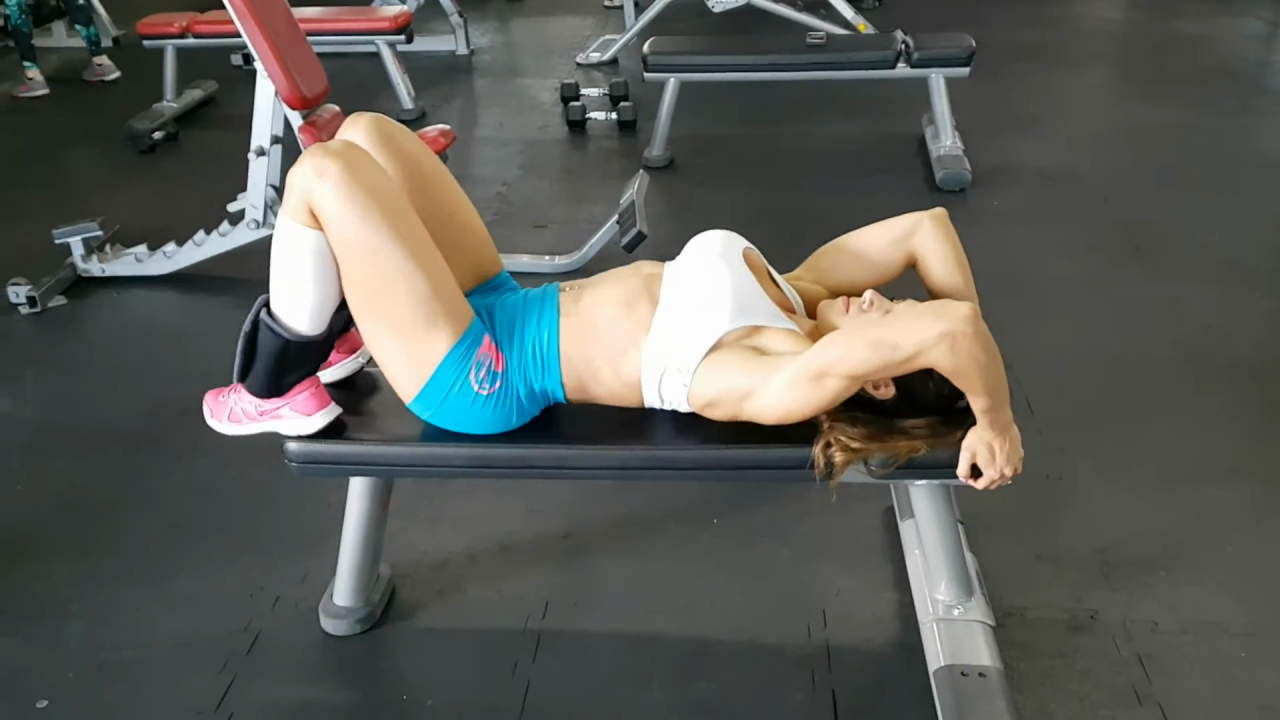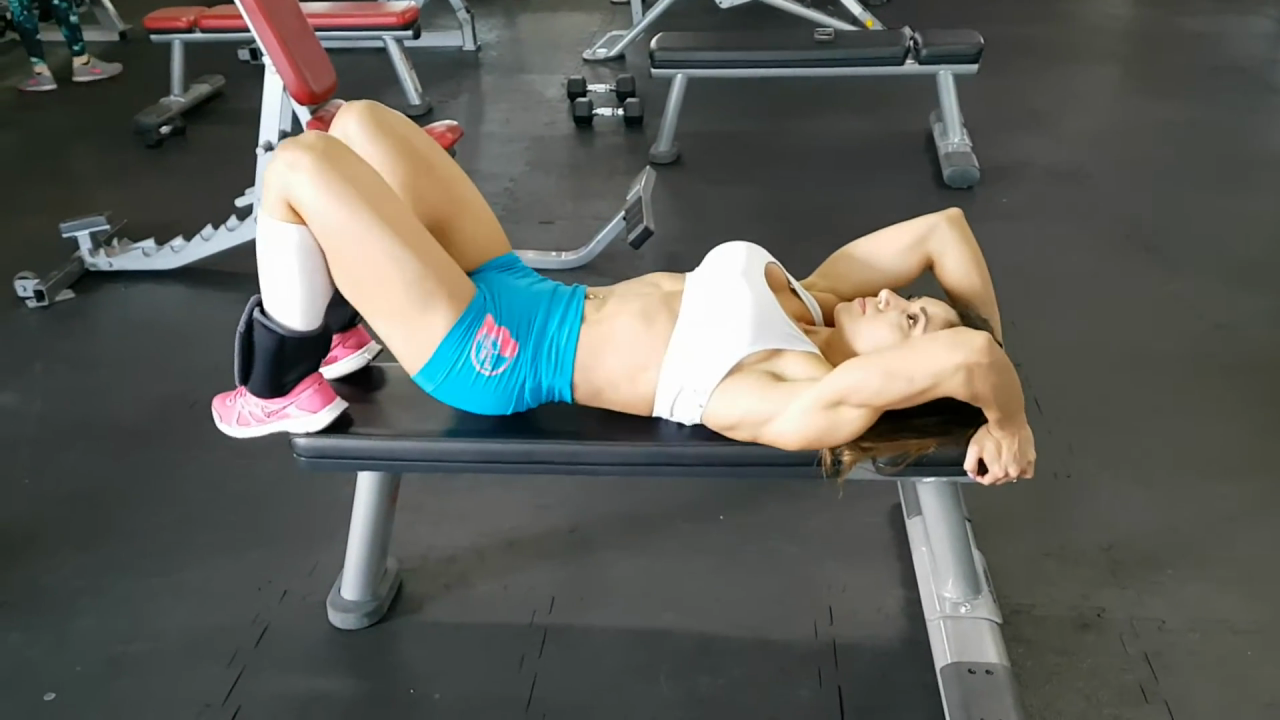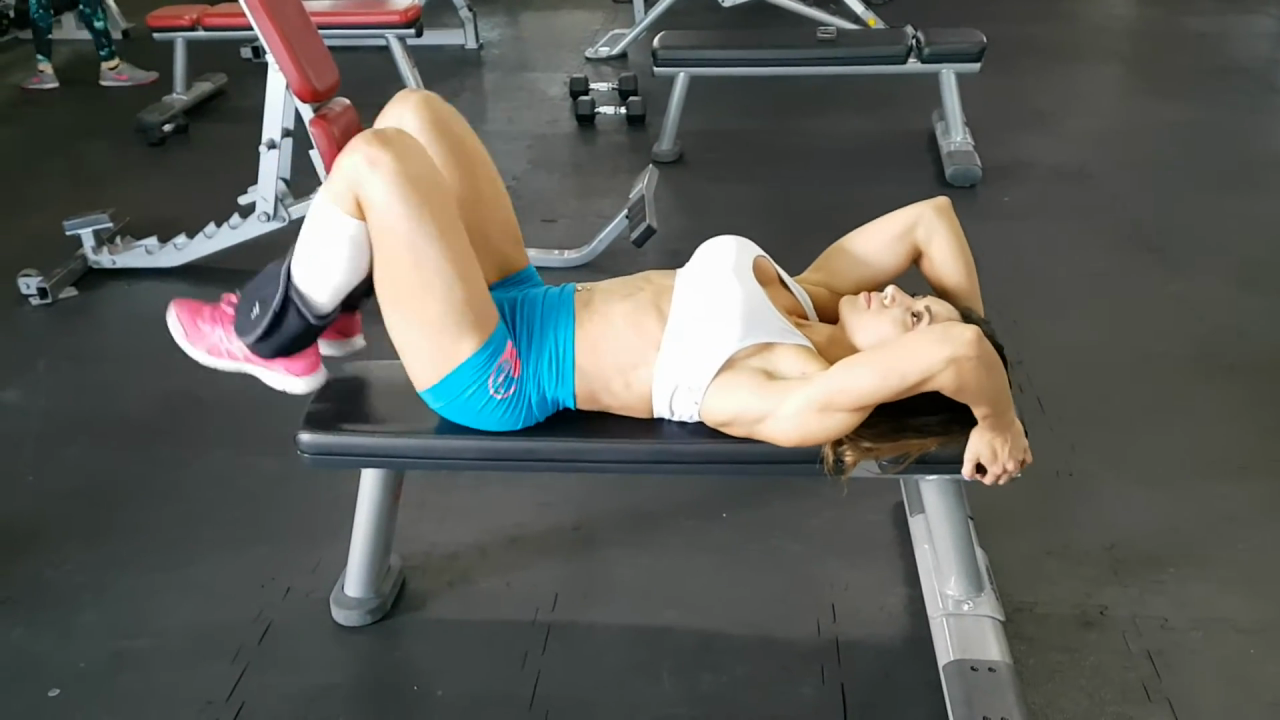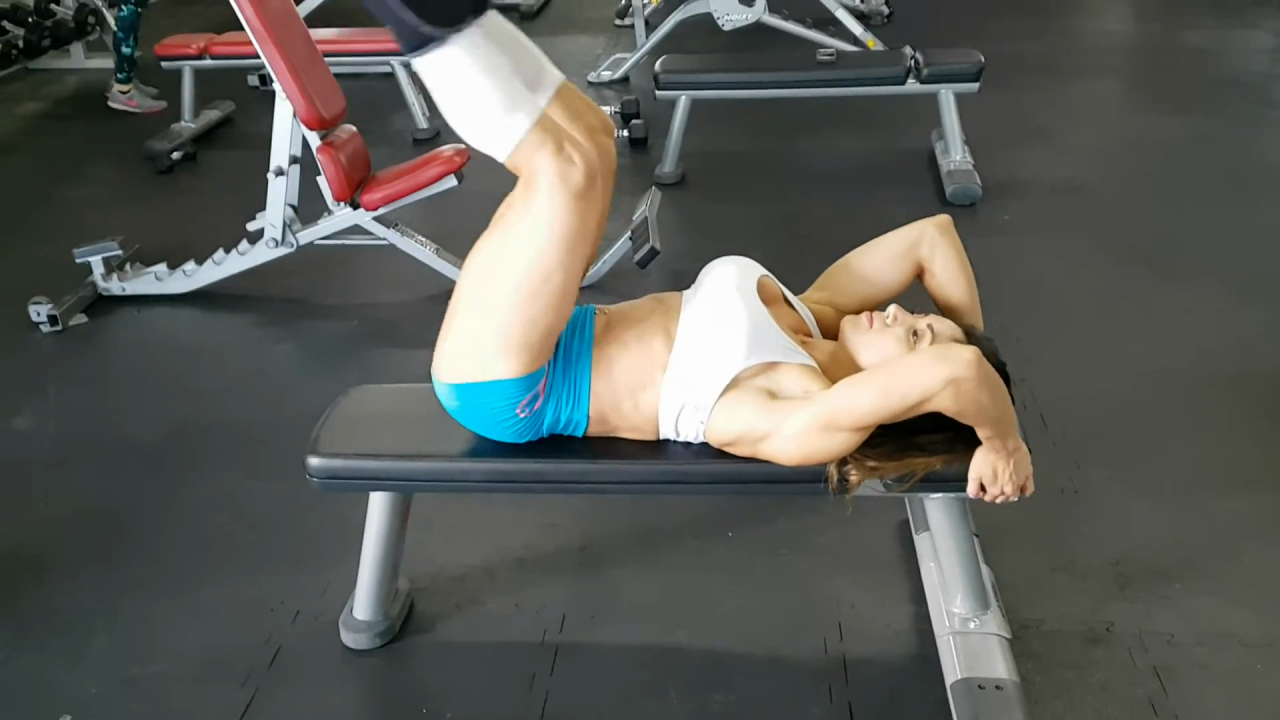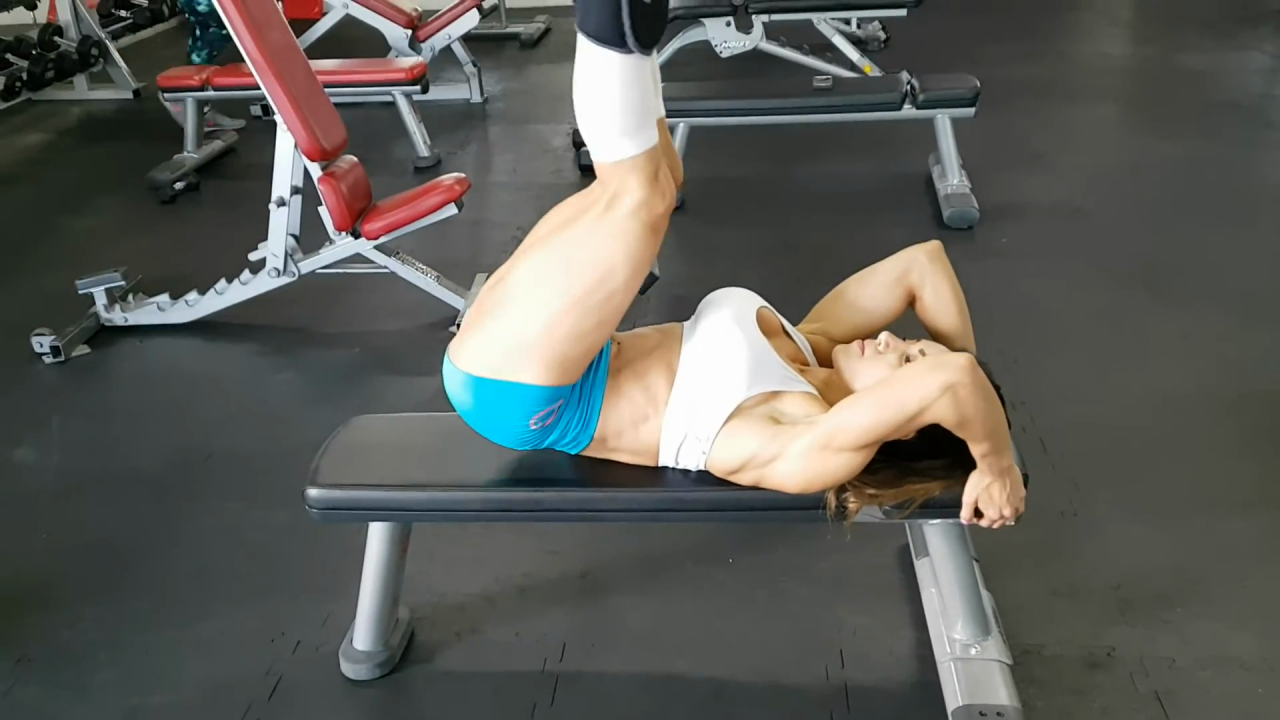
dt=0.5s
person 1, frame 1
left shoulder: (803, 380)
right shoulder: (801, 305)
left elbow: (953, 326)
right elbow: (925, 225)
left wrist: (993, 417)
right wrist: (969, 330)
left hip: (475, 381)
right hip: (499, 313)
left knee: (322, 171)
right knee: (362, 134)
left ankle: (279, 388)
right ankle: (332, 332)
person 1, frame 2
left shoulder: (818, 405)
right shoulder: (812, 309)
left elbow: (968, 356)
right elbow: (943, 226)
left wrist: (1007, 420)
right wrist: (995, 346)
left hip: (487, 358)
right hip: (515, 296)
left knee: (297, 165)
right knee: (358, 121)
left ankle: (281, 386)
right ankle: (336, 323)
person 1, frame 3
left shoulder: (816, 402)
right shoulder: (811, 309)
left elbow: (958, 349)
right elbow: (931, 217)
left wrist: (999, 423)
right wrist: (980, 338)
left hip: (488, 381)
right hip: (529, 315)
left knee: (385, 160)
right knee: (414, 112)
left ankle: (277, 337)
right ankle: (325, 310)
person 1, frame 4
left shoulder: (816, 421)
right shoulder: (812, 323)
left elbow: (955, 374)
right elbow: (934, 232)
left wrist: (1002, 444)
right wrist: (974, 353)
left hip: (499, 391)
right hip: (568, 340)
left knee: (568, 162)
right knee: (582, 133)
person 1, frame 5
left shoulder: (816, 451)
right shoulder: (811, 353)
right elbow: (923, 262)
left wrist: (995, 465)
right wrist: (968, 366)
left hip: (509, 391)
left knee: (642, 190)
